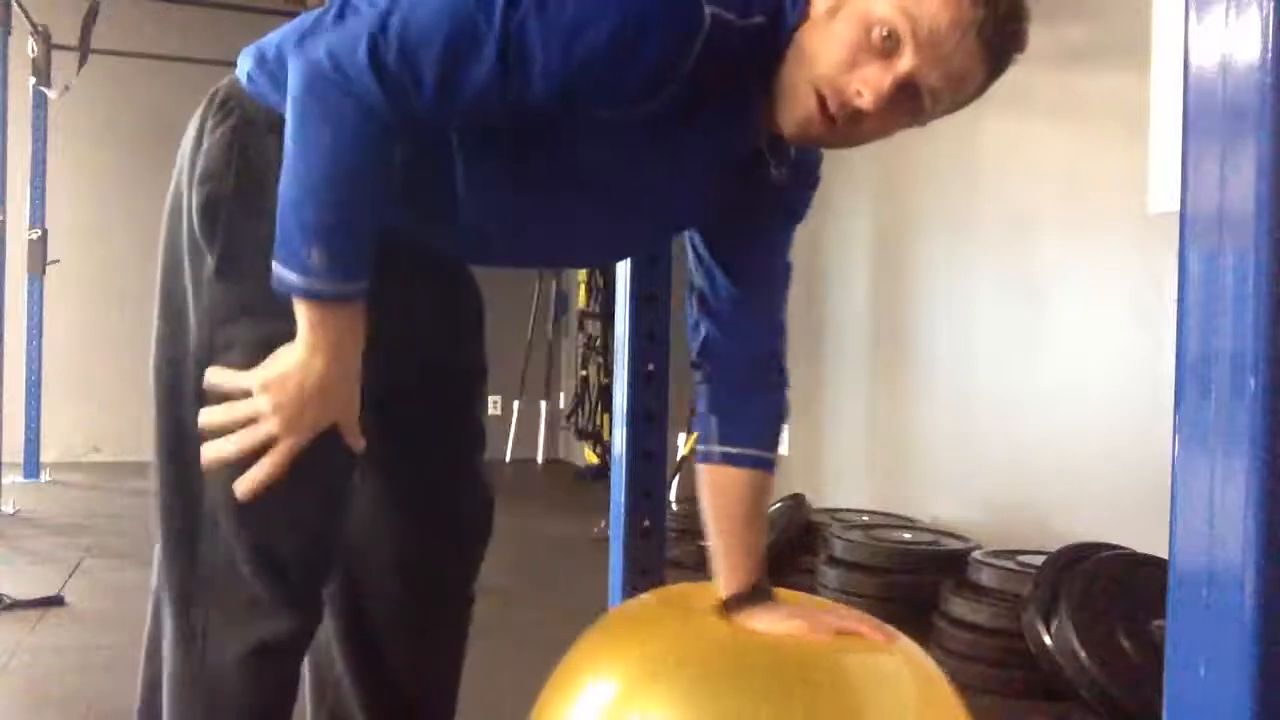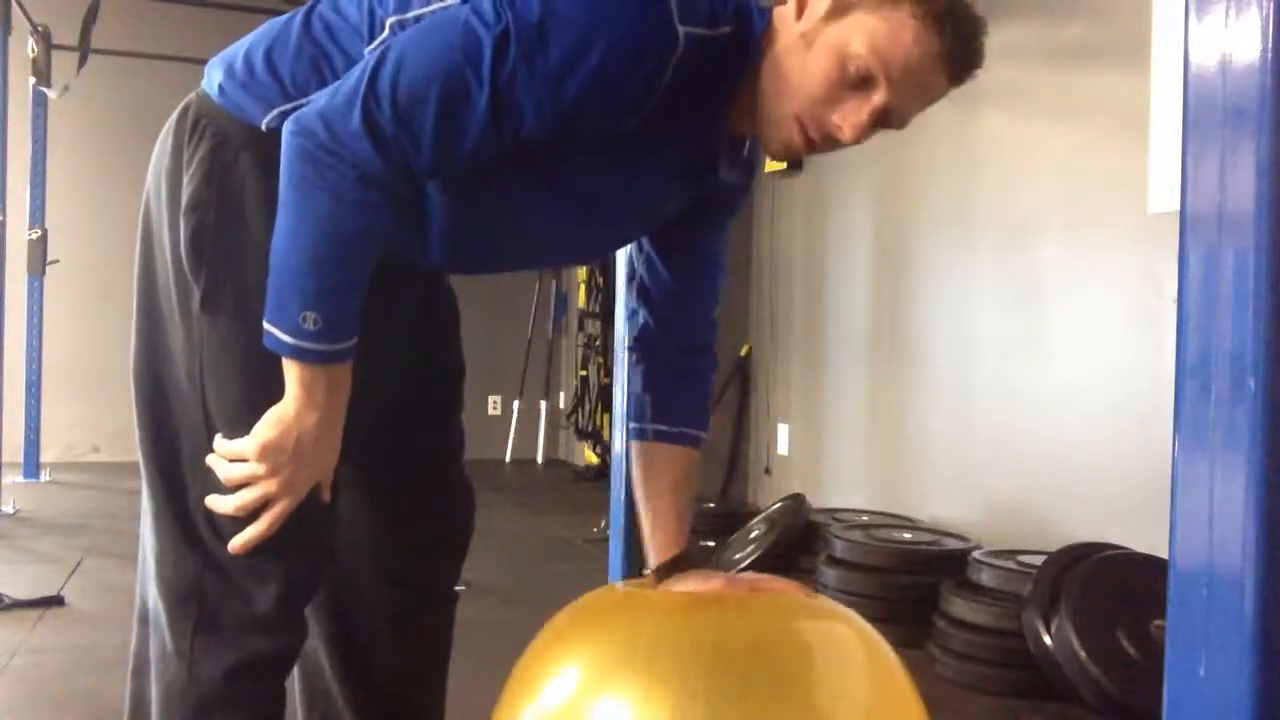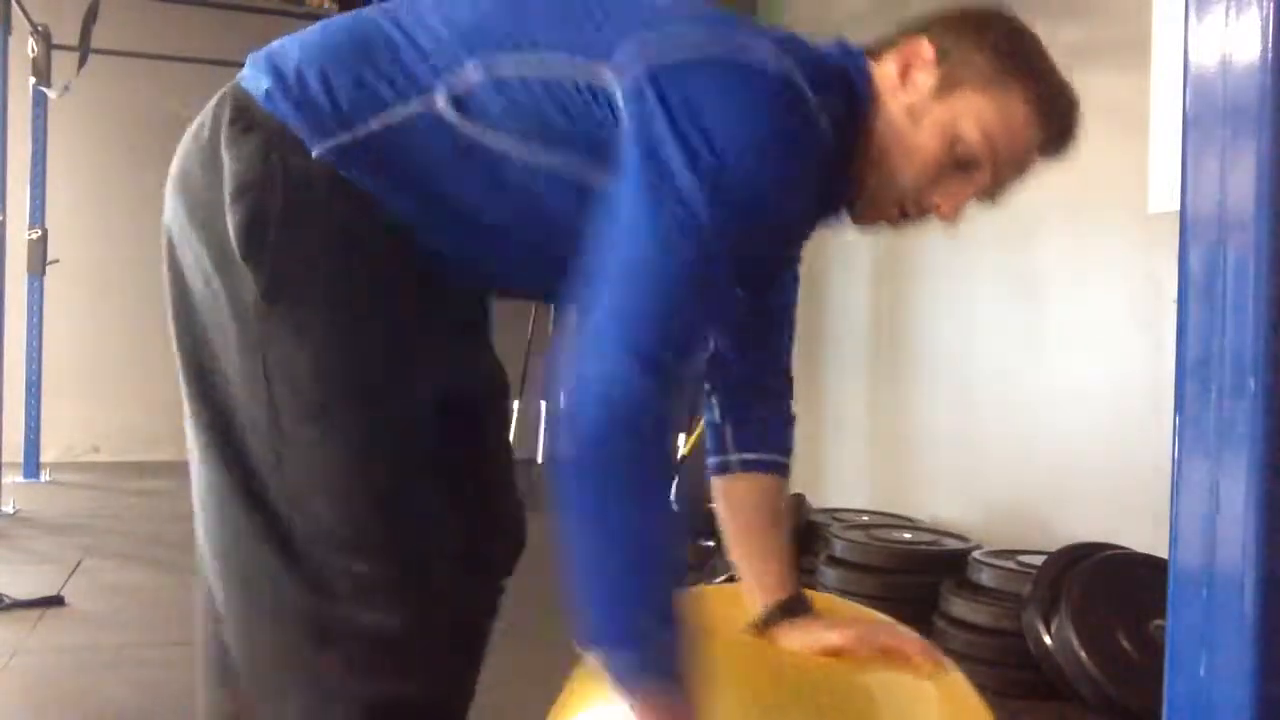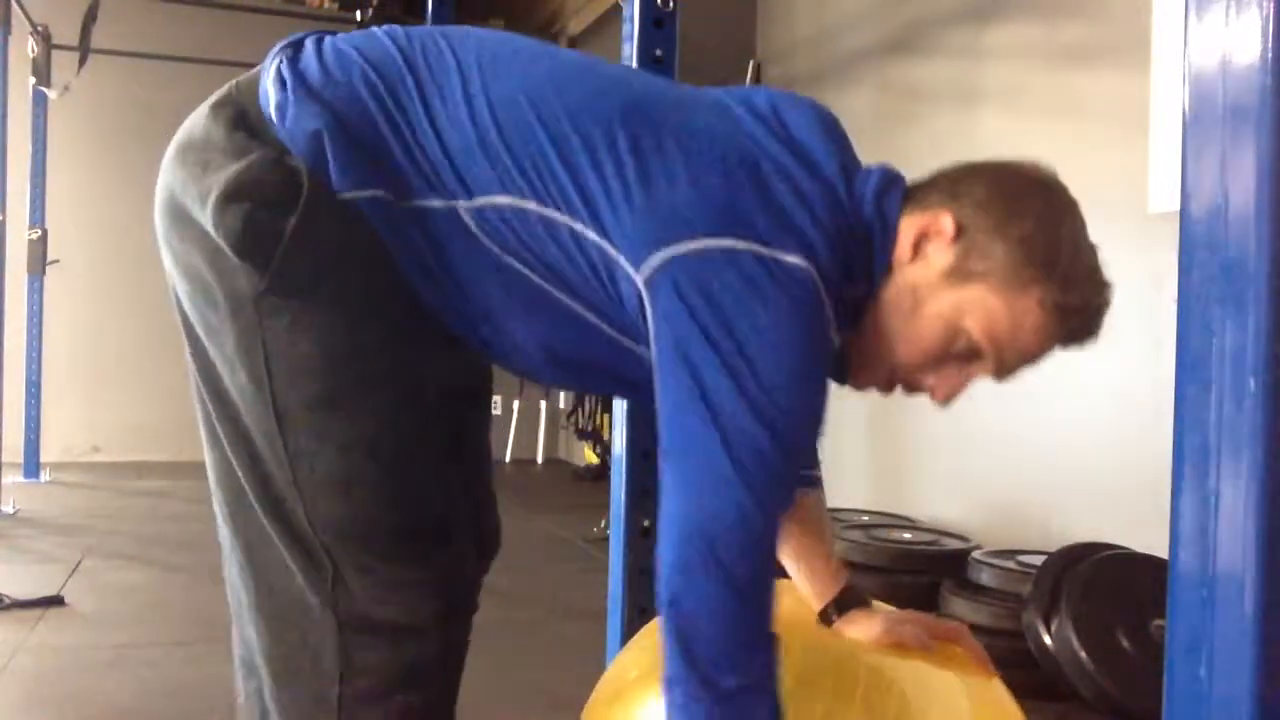
dt=1s
person 1, frame 1
left shoulder: (774, 168)
left elbow: (739, 358)
right elbow: (348, 76)
left wrist: (744, 594)
right wrist: (328, 345)
left hip: (407, 236)
right hip: (281, 156)
left knee: (423, 546)
right knee: (256, 554)
person 1, frame 2
left shoulder: (722, 160)
left elbow: (673, 342)
right elbow: (342, 143)
left wrist: (668, 567)
right wrist: (315, 404)
left hip: (385, 247)
right hip: (254, 167)
left knee: (410, 544)
right knee: (247, 563)
person 1, frame 3
left shoulder: (793, 167)
right shoulder: (747, 117)
left elbow: (747, 381)
right elbow: (613, 409)
left wrist: (777, 608)
left hip: (401, 231)
right hip: (280, 177)
left knee: (457, 552)
right knee: (352, 597)
person 1, frame 4
left shoulder: (826, 189)
right shoulder: (757, 294)
left elbow: (756, 447)
right elbow: (714, 643)
left wrist: (840, 604)
left hip: (387, 223)
right hip: (274, 183)
left knee: (440, 563)
right knee: (370, 605)
